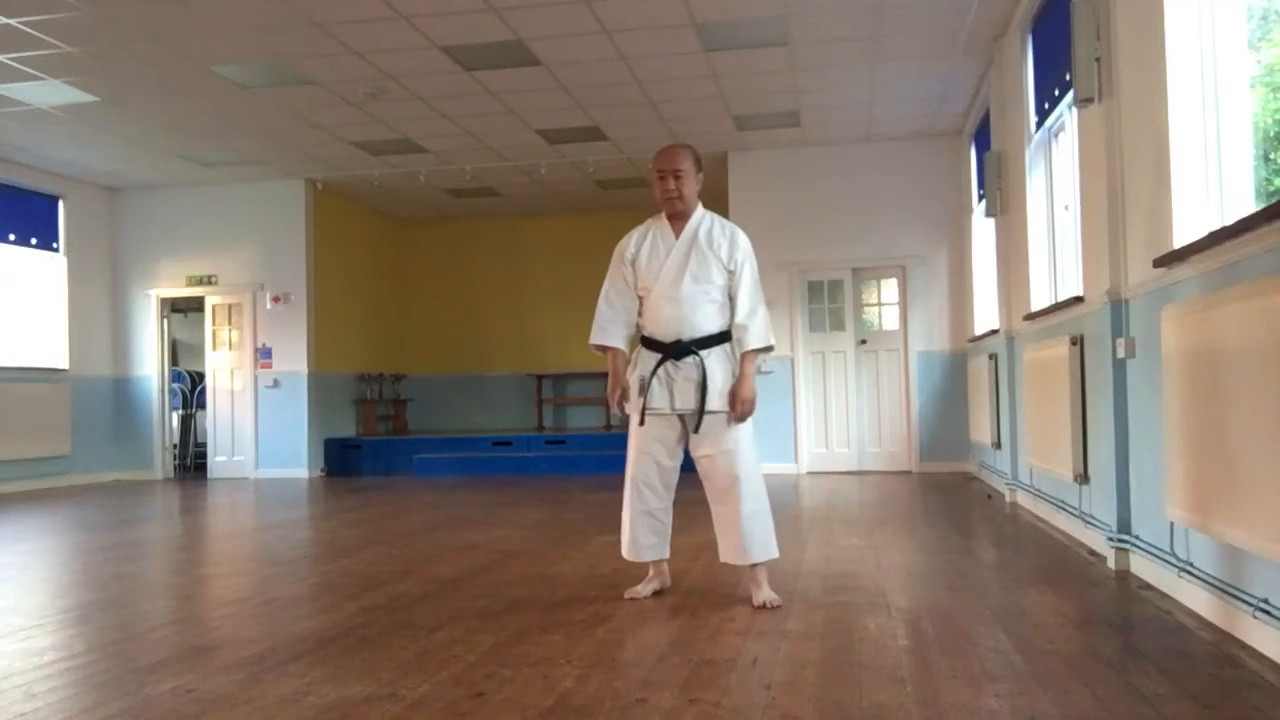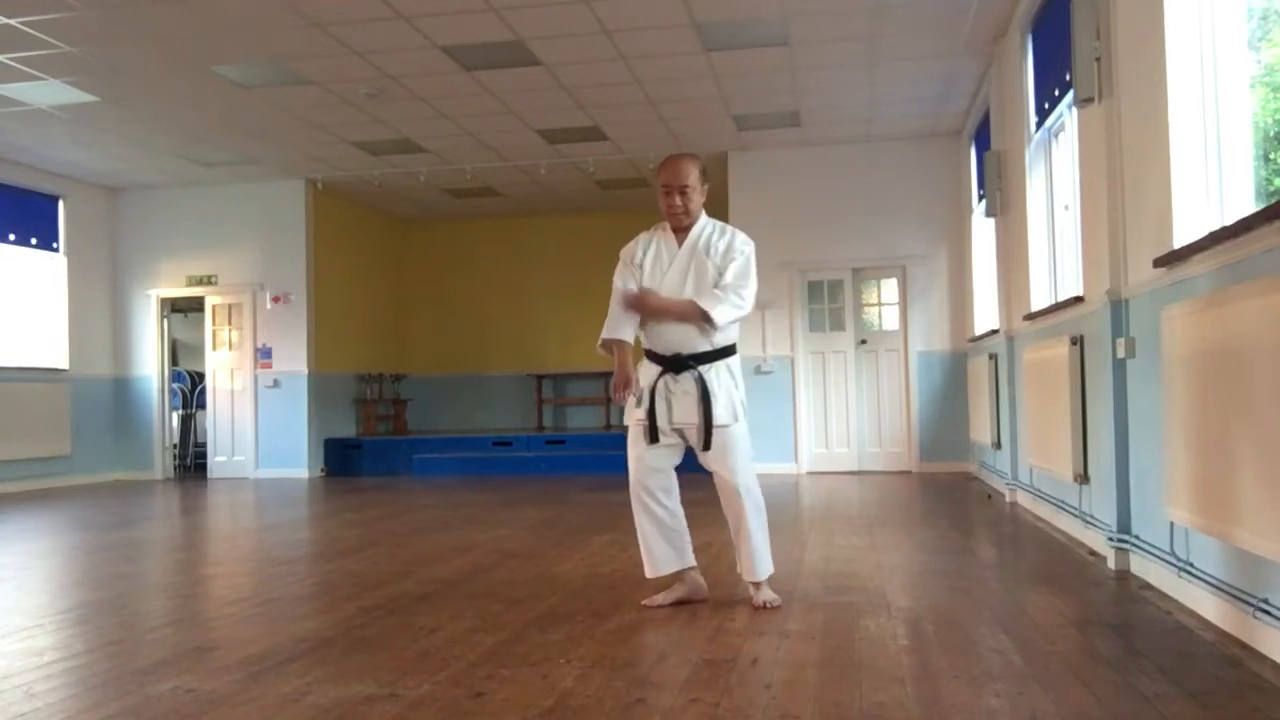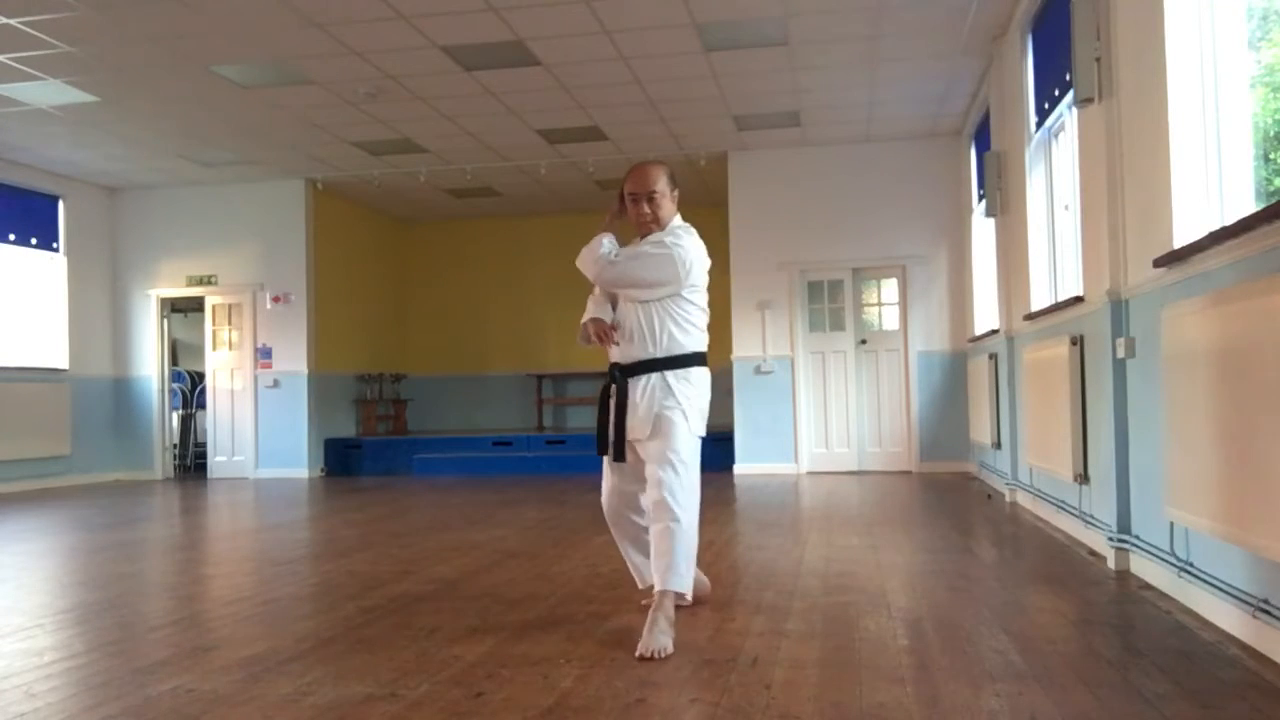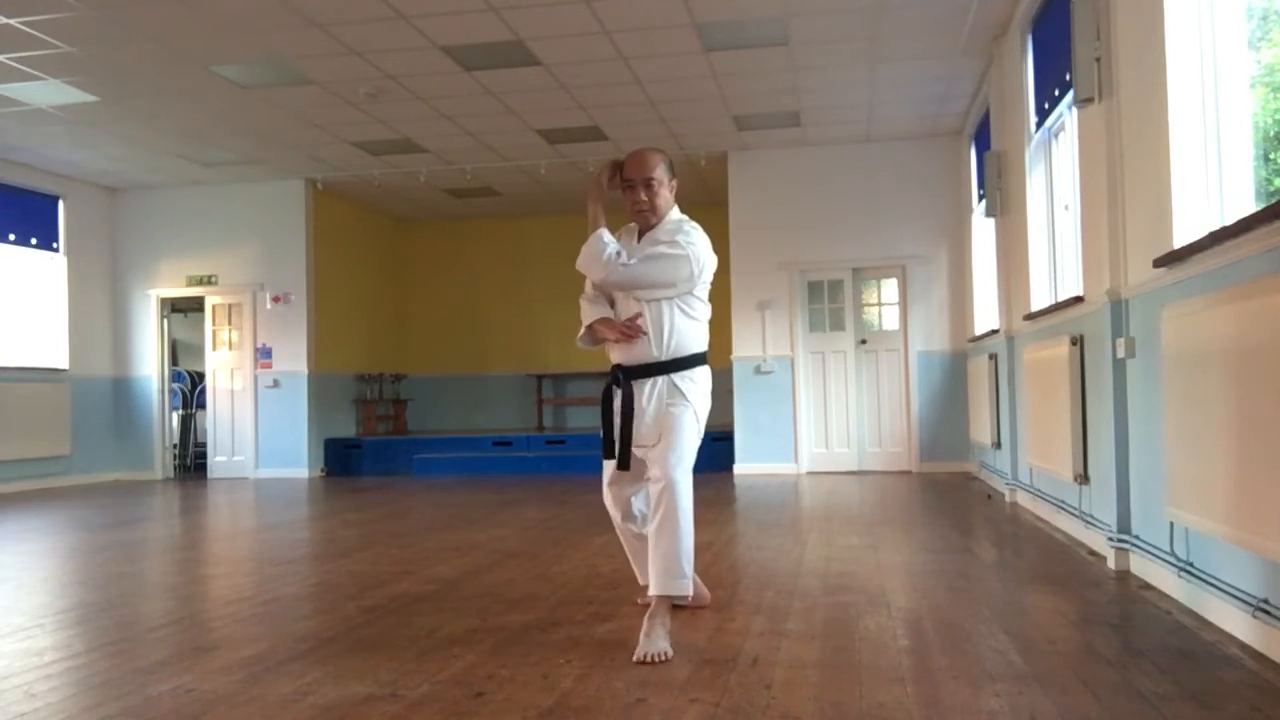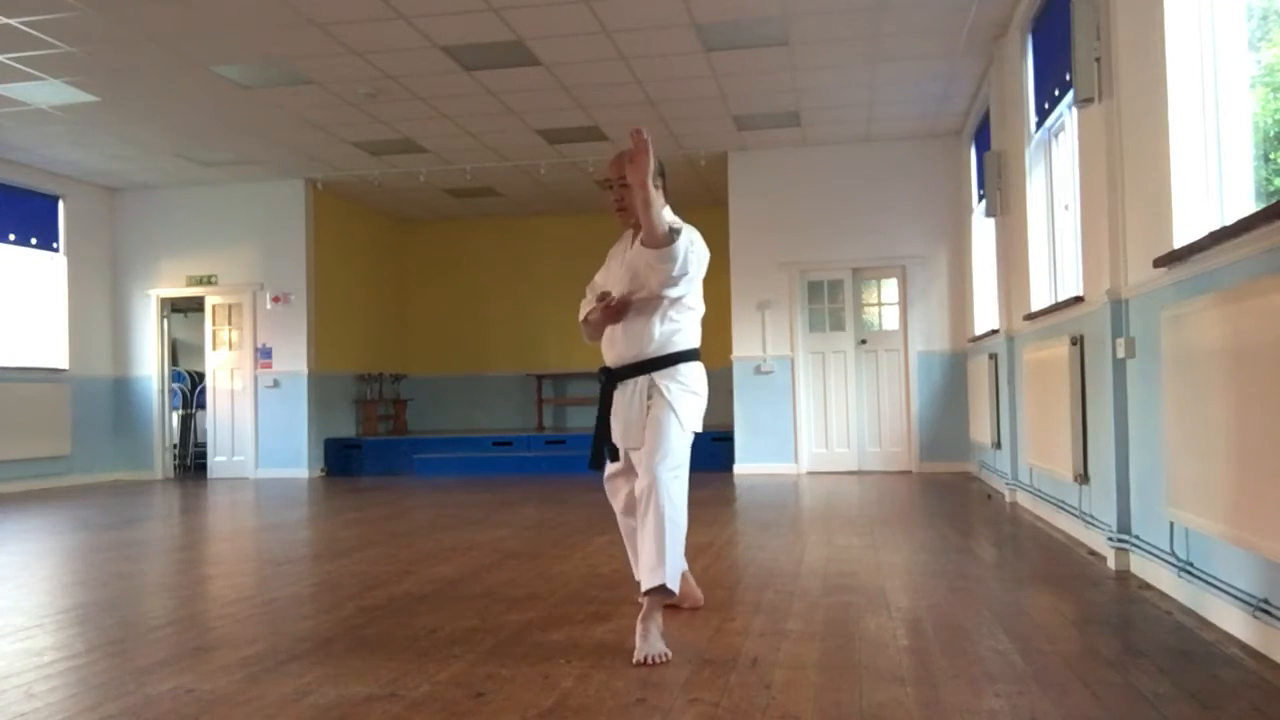
dt=1s
person 1, frame 1
left shoulder: (729, 238)
right shoulder: (635, 243)
left elbow: (748, 311)
right elbow: (617, 310)
left wrist: (746, 376)
right wrist: (616, 370)
left hip: (713, 368)
right hip: (653, 370)
left knee: (735, 473)
right knee: (647, 475)
left ankle: (757, 575)
right ankle: (657, 569)
person 1, frame 2
left shoulder: (732, 243)
right shoulder: (639, 249)
left elbow: (734, 302)
right elbow: (622, 308)
left wrist: (664, 305)
right wrist: (622, 360)
left hip: (713, 379)
right hip: (655, 380)
left knee: (736, 480)
right knee: (648, 480)
left ankle: (757, 578)
right ankle: (687, 577)
person 1, frame 3
left shoulder: (680, 248)
right shoulder: (635, 250)
left elbow: (599, 269)
right elbow: (603, 296)
left wrist: (608, 226)
right wrist: (595, 323)
left hip: (673, 386)
right hip: (628, 388)
left knee: (669, 491)
right knee: (620, 499)
left ankle: (663, 608)
right ankle: (685, 578)
person 1, frame 4
left shoulder: (688, 243)
right shoulder: (625, 241)
left elbow: (606, 271)
right elbow: (594, 297)
left wrist: (594, 206)
right wrist: (604, 326)
left hip: (676, 385)
right hip: (629, 388)
left knee: (669, 482)
right knee: (622, 492)
left ankle: (660, 612)
right ankle: (681, 584)
person 1, frame 5
left shoulder: (683, 238)
right shoulder: (619, 250)
left elbow: (667, 266)
right elbow: (591, 306)
left wrist: (646, 189)
right wrist: (599, 315)
left hip: (669, 381)
right hip: (627, 386)
left knee: (659, 480)
right knee: (625, 490)
left ankle: (652, 613)
right ankle: (676, 582)
